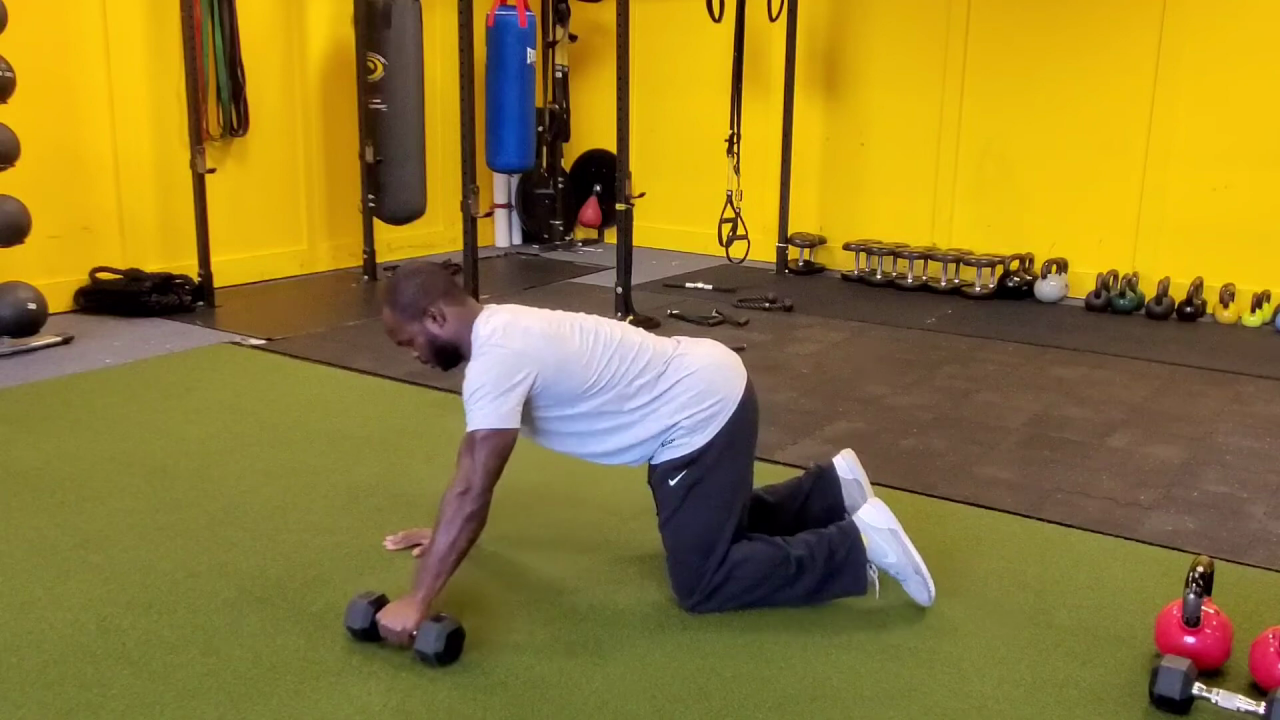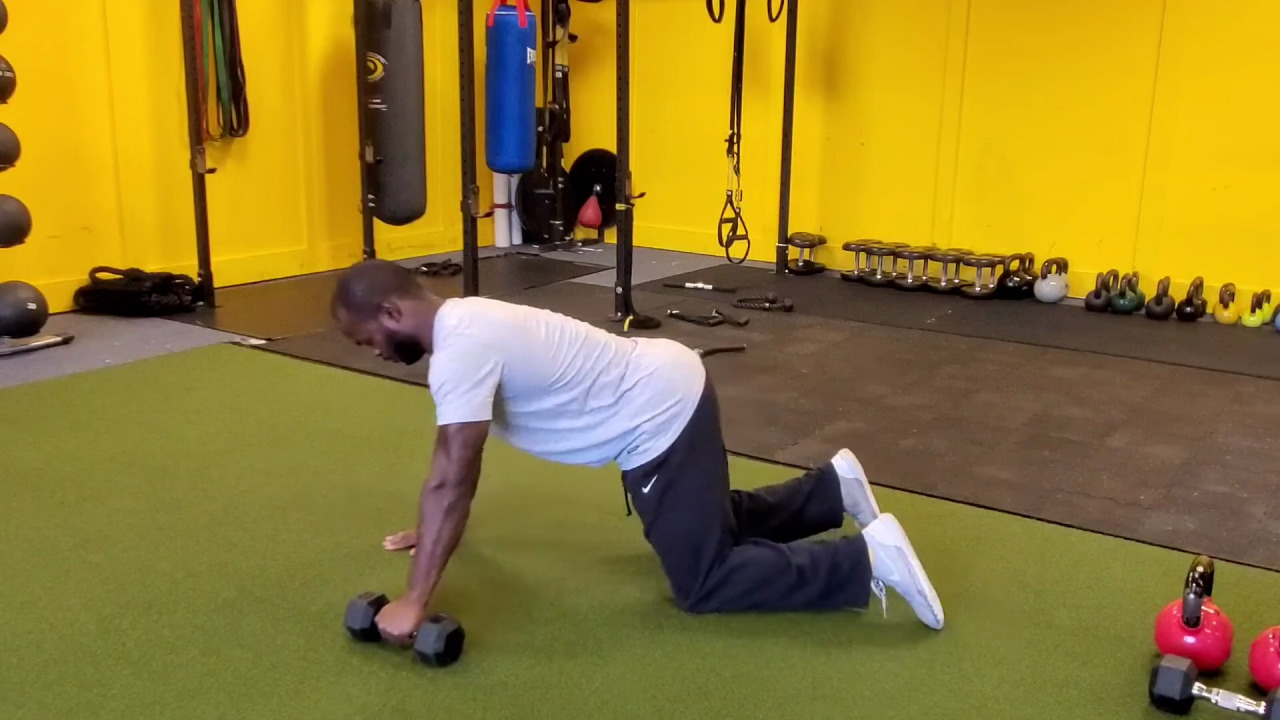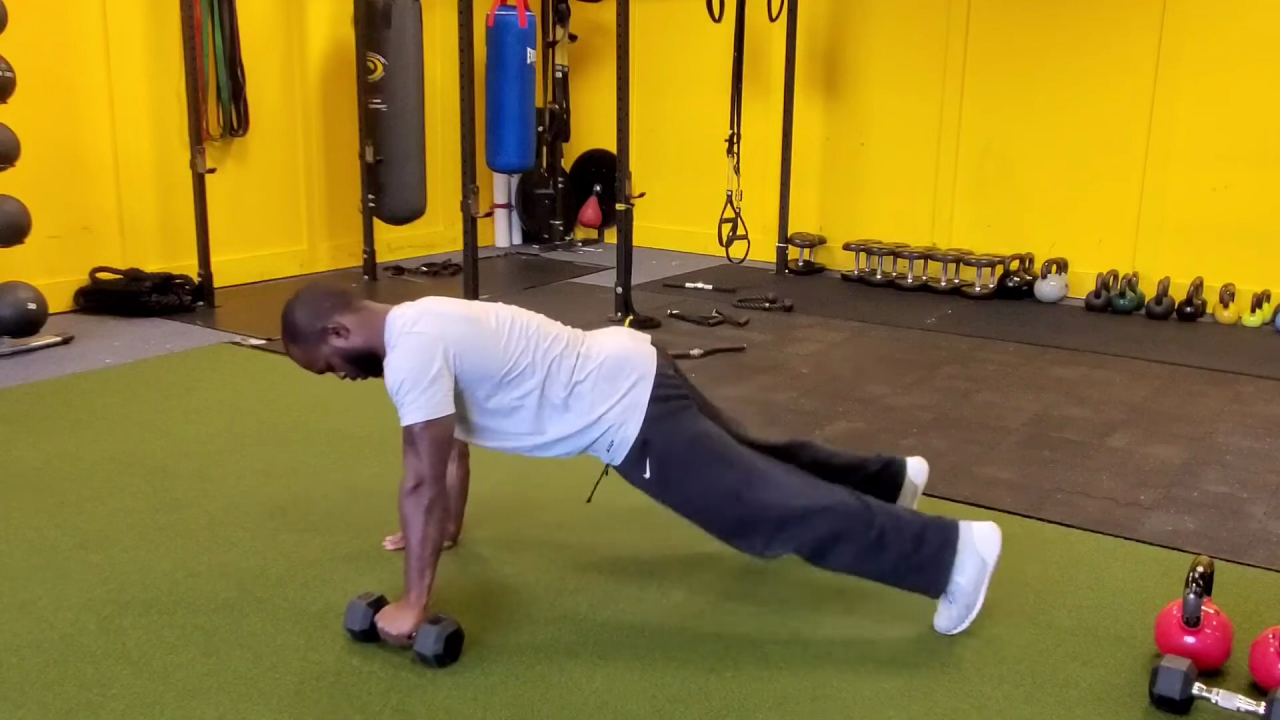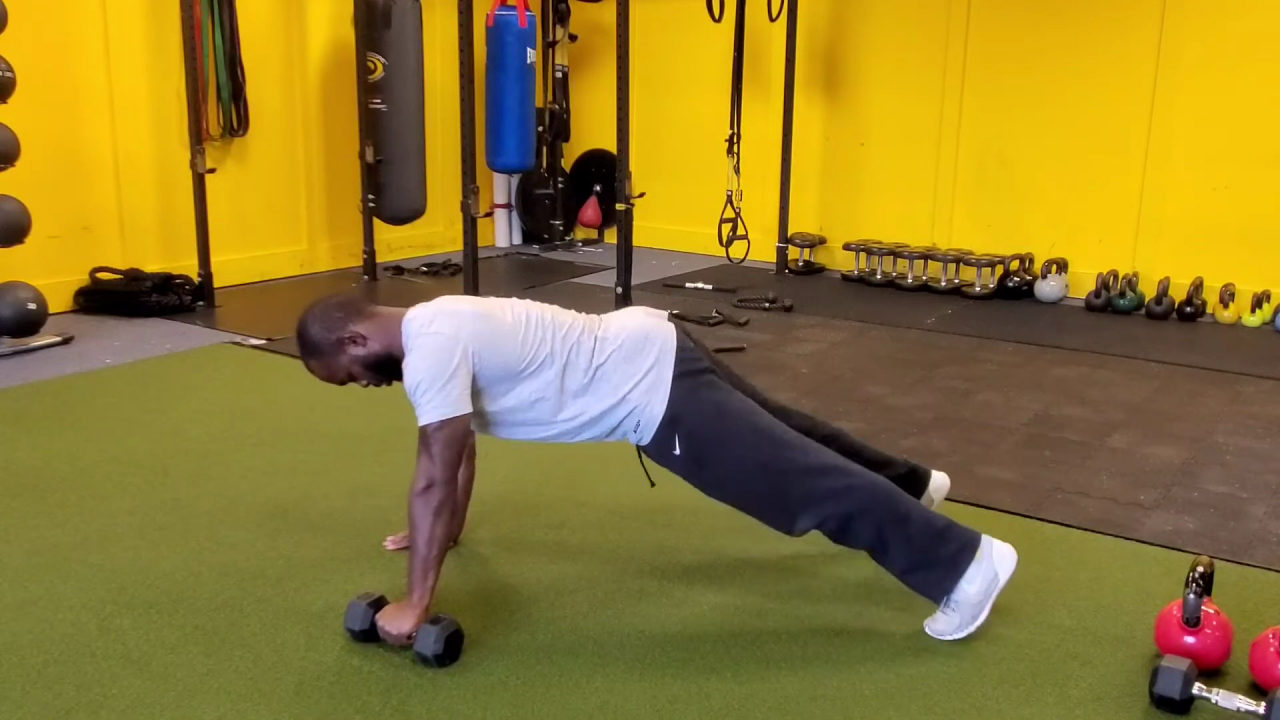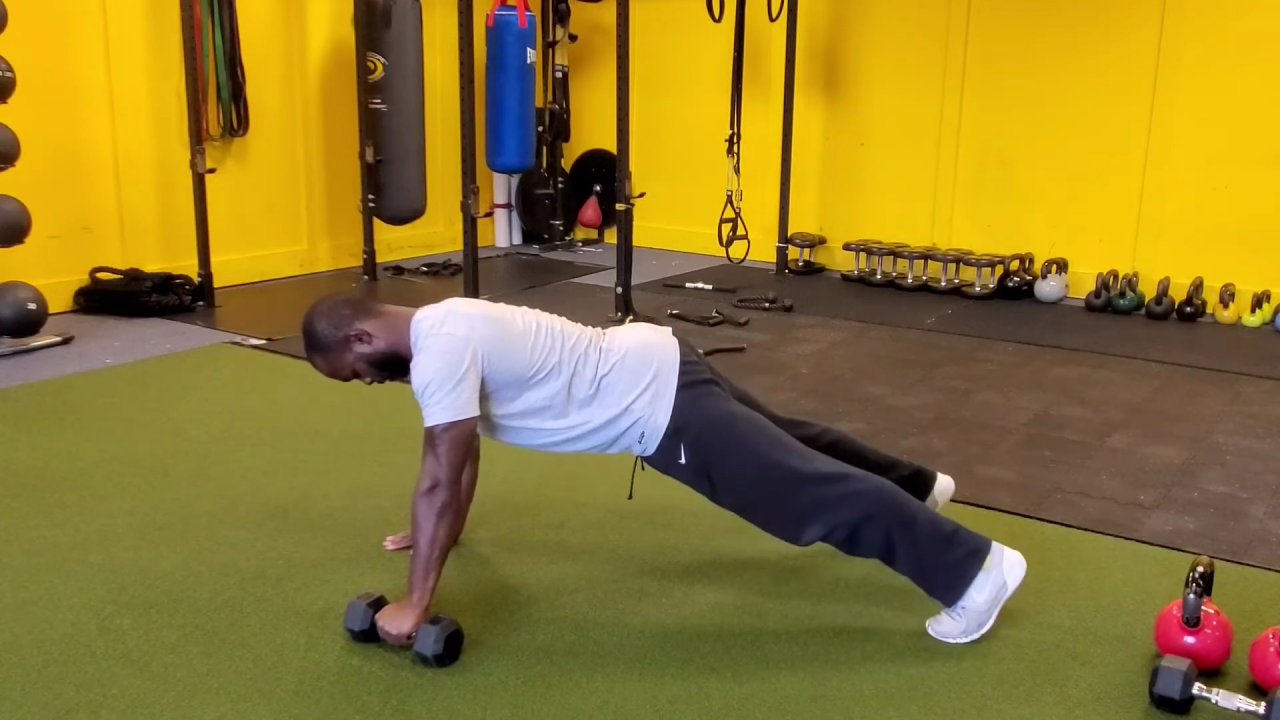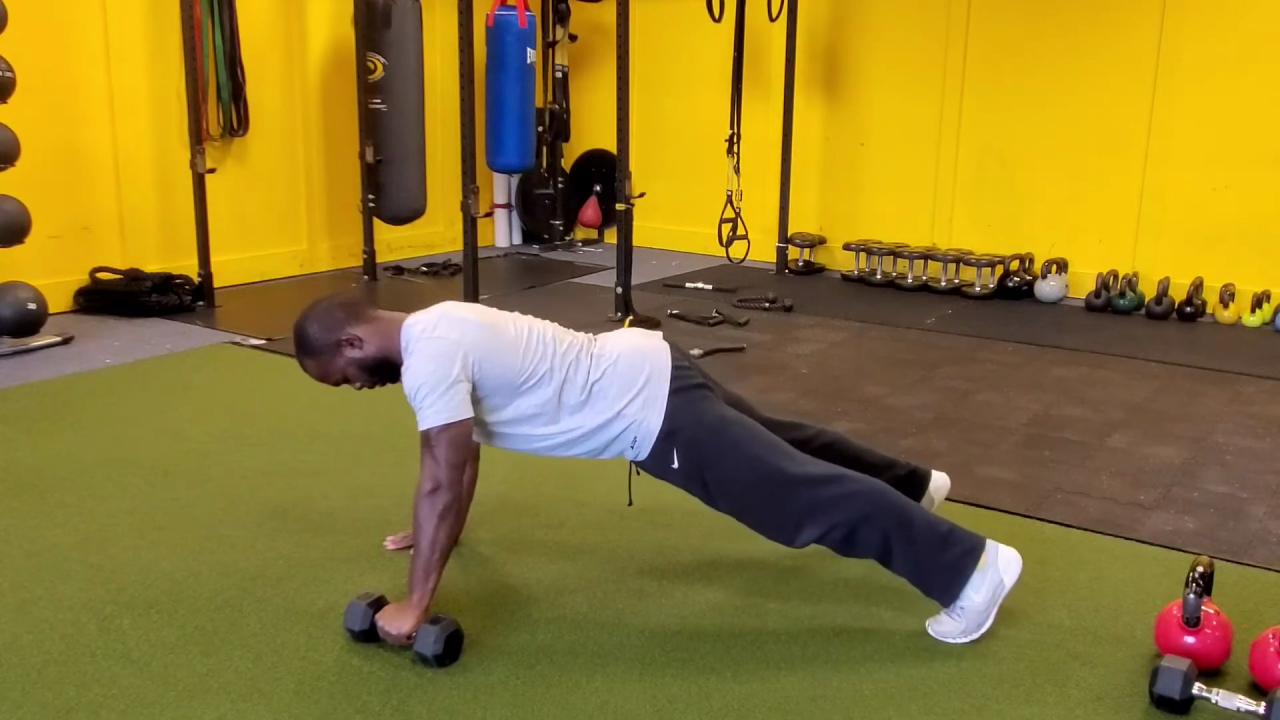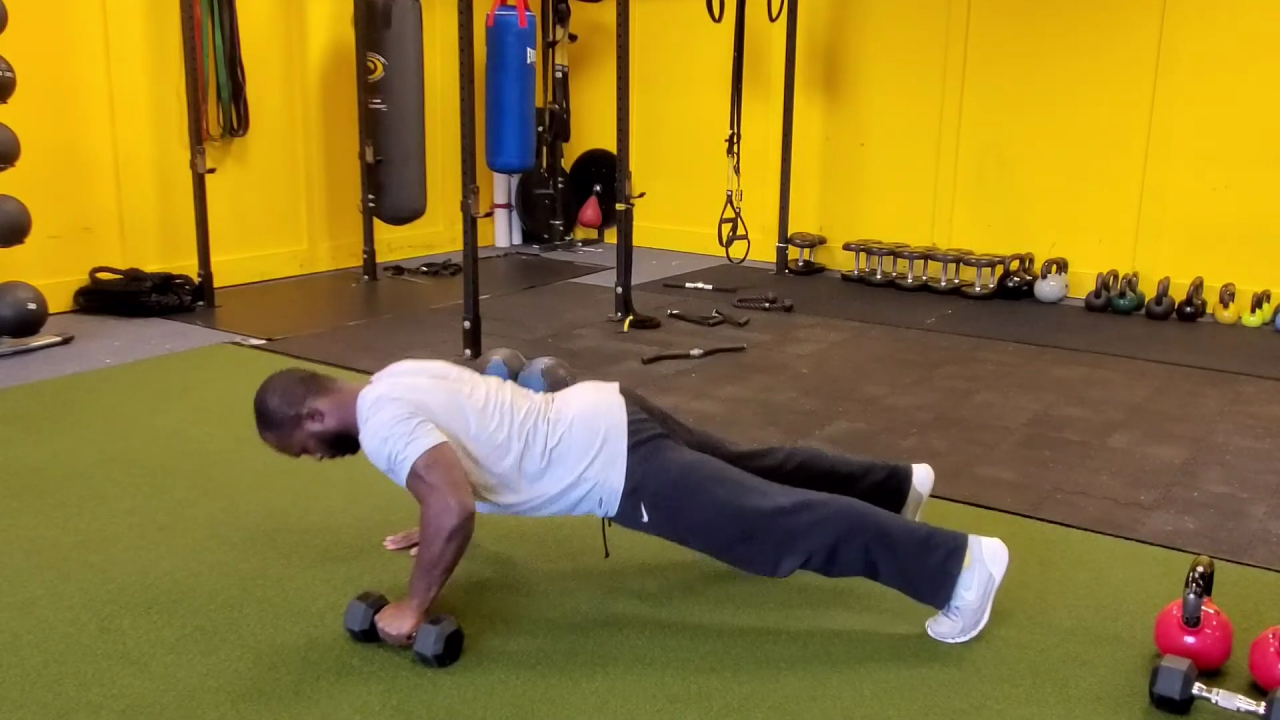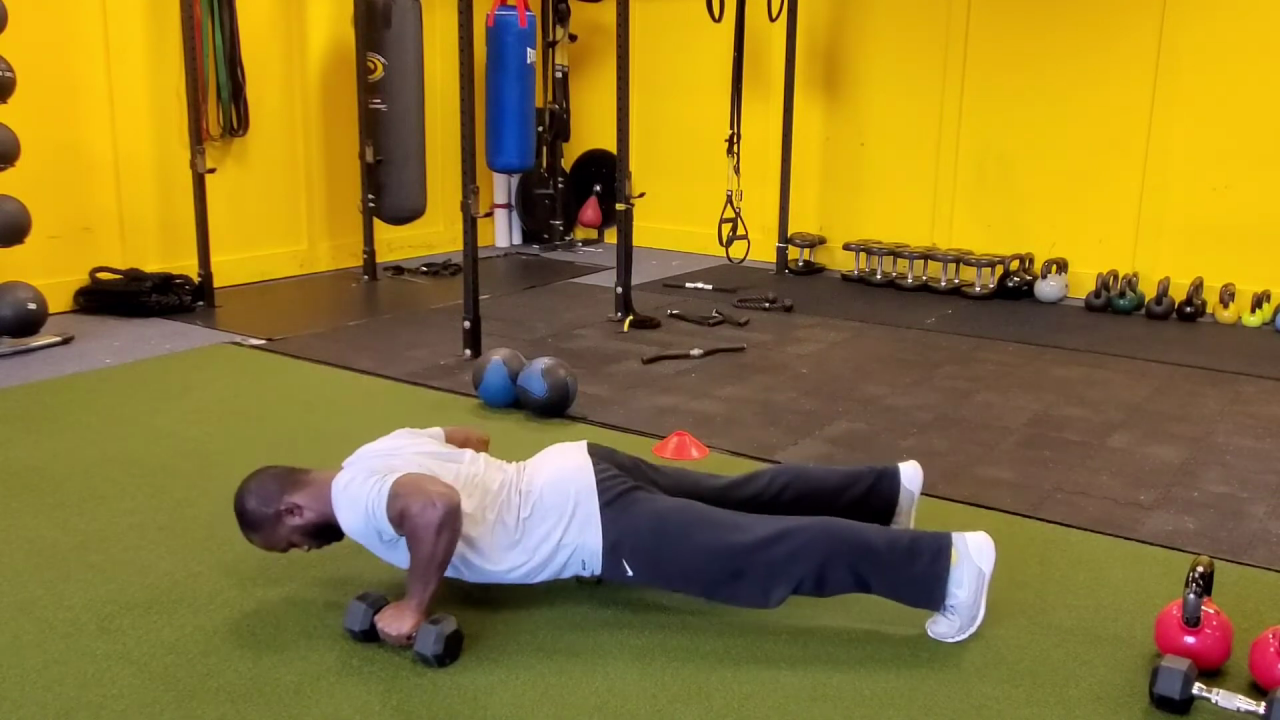
dt=0.4s
person 1, frame 1
left shoulder: (497, 357)
right shoulder: (497, 329)
left elbow: (473, 487)
right elbow: (477, 453)
left wrist: (417, 601)
right wrist: (444, 532)
left hip: (702, 412)
right hip: (704, 385)
left knee: (701, 584)
right knee: (712, 525)
left ankle: (858, 543)
right ankle: (832, 488)
person 1, frame 2
left shoulder: (460, 349)
right shoulder: (463, 322)
left elbow: (449, 481)
right elbow: (464, 458)
left wrist: (413, 602)
right wrist: (435, 531)
left hip: (660, 417)
right hip: (668, 388)
left knee: (703, 582)
right knee: (709, 528)
left ankle: (866, 558)
right ankle: (830, 488)
person 1, frame 3
left shoulder: (409, 350)
right shoulder: (424, 326)
left elbow: (424, 478)
right elbow: (453, 451)
left wrist: (413, 603)
right wrist: (443, 529)
left hip: (626, 409)
right hip: (629, 373)
left knee: (765, 512)
right knee: (754, 467)
left ankle: (954, 549)
right ankle: (890, 477)
person 1, frame 4
left shoulder: (429, 349)
right shoulder: (436, 327)
left elbow: (435, 475)
right elbow: (462, 449)
left wrist: (416, 601)
right wrist: (446, 530)
left hip: (651, 389)
right hip: (647, 351)
left knee: (800, 481)
right knee: (783, 443)
left ankle: (966, 562)
right ankle: (914, 486)
person 1, frame 5
left shoulder: (440, 350)
right shoulder: (444, 329)
left elbow: (440, 475)
right elbow: (464, 454)
left wrist: (415, 603)
right wrist: (439, 531)
left hip: (657, 404)
right hip: (653, 370)
left knee: (803, 490)
right knee: (788, 451)
left ankle: (976, 569)
right ankle: (917, 488)
person 1, frame 6
left shoulder: (428, 355)
right shoulder: (437, 329)
left elbow: (443, 479)
right elbow: (462, 453)
left wrist: (415, 603)
right wrist: (439, 527)
left hip: (650, 410)
right hip: (645, 373)
left knee: (799, 497)
right knee: (784, 454)
left ankle: (972, 567)
right ankle: (914, 487)
person 1, frame 7
left shoulder: (382, 421)
right shoulder: (399, 381)
left elbow: (453, 513)
left wrist: (413, 607)
right wrist: (431, 529)
left hip: (615, 466)
right hip: (605, 416)
left knee: (777, 524)
right knee: (759, 472)
left ankle: (959, 565)
right ankle: (896, 486)
person 1, frame 8
left shoulder: (357, 499)
right shoulder: (383, 451)
left elbow: (439, 509)
left wrist: (414, 606)
left hip: (594, 526)
right hip: (579, 471)
left knee: (764, 555)
right knee: (742, 498)
left ankle: (947, 562)
right ankle: (888, 488)
